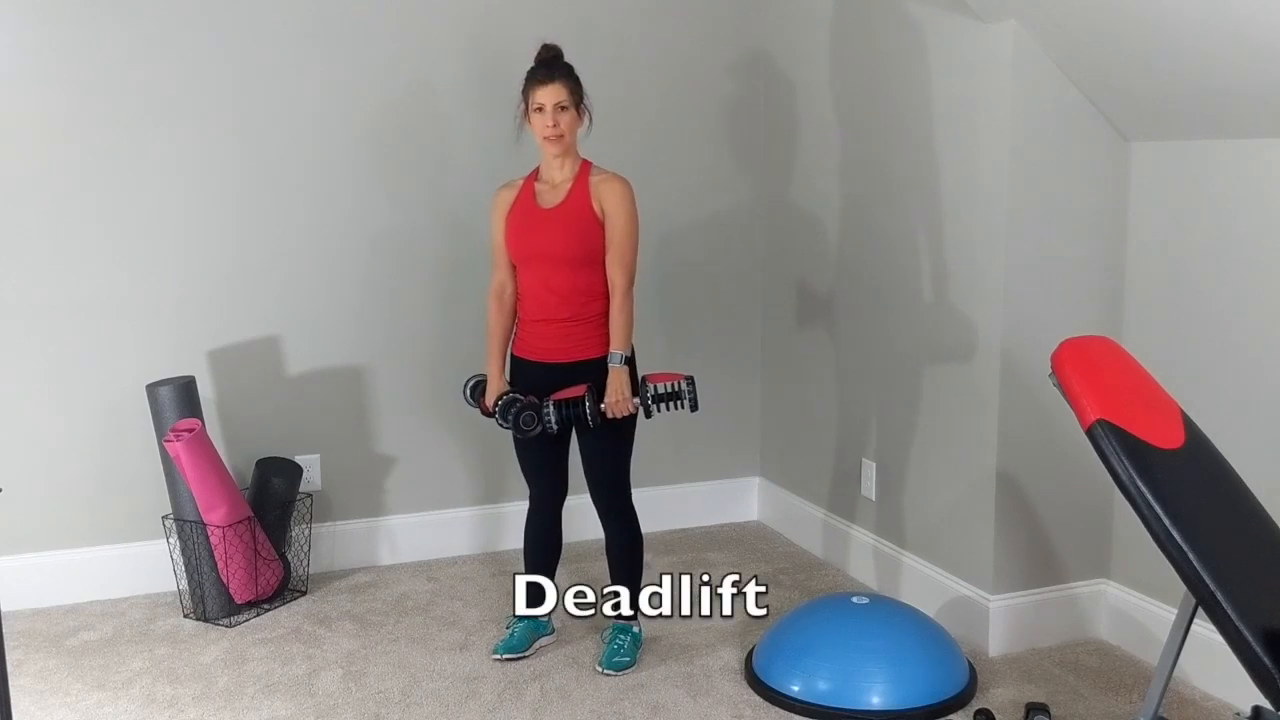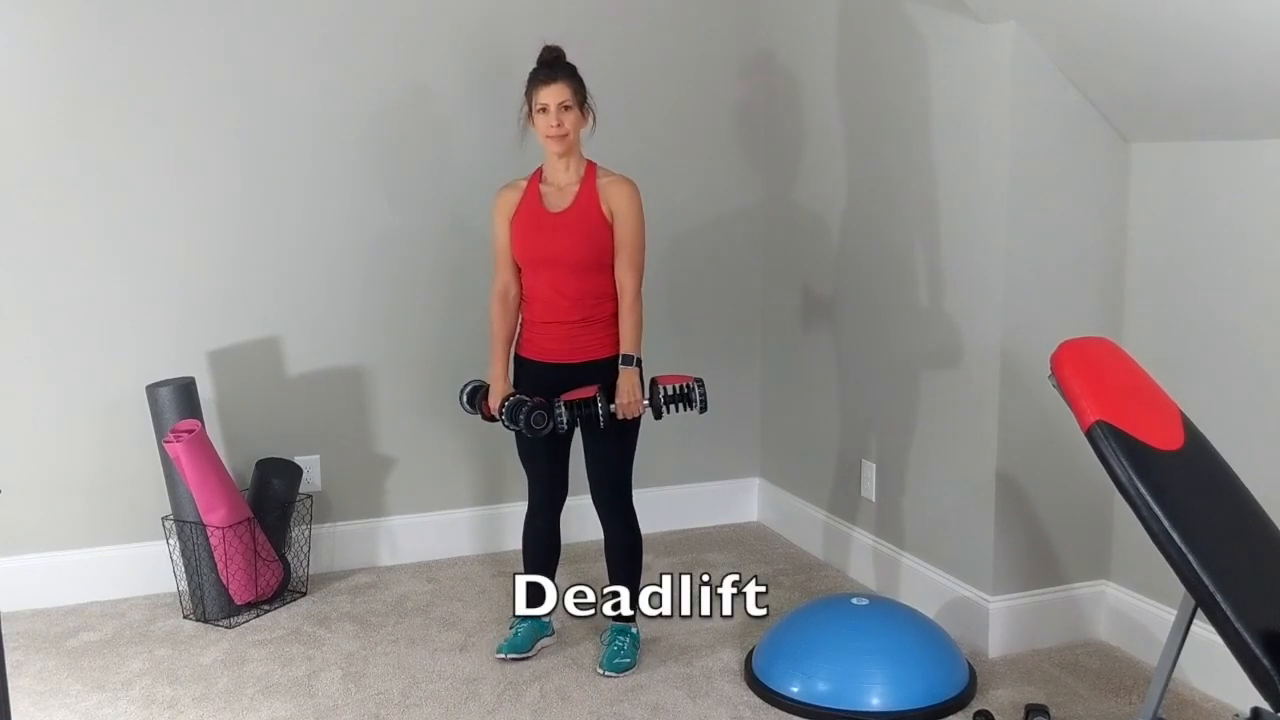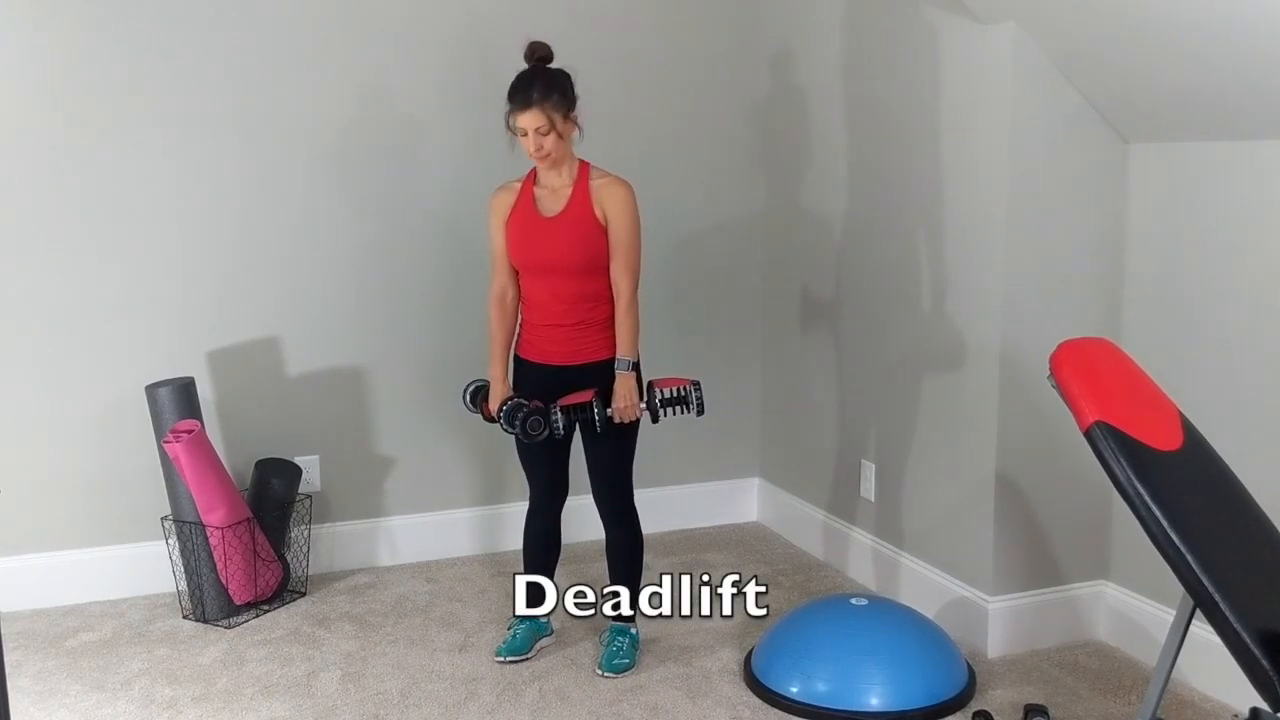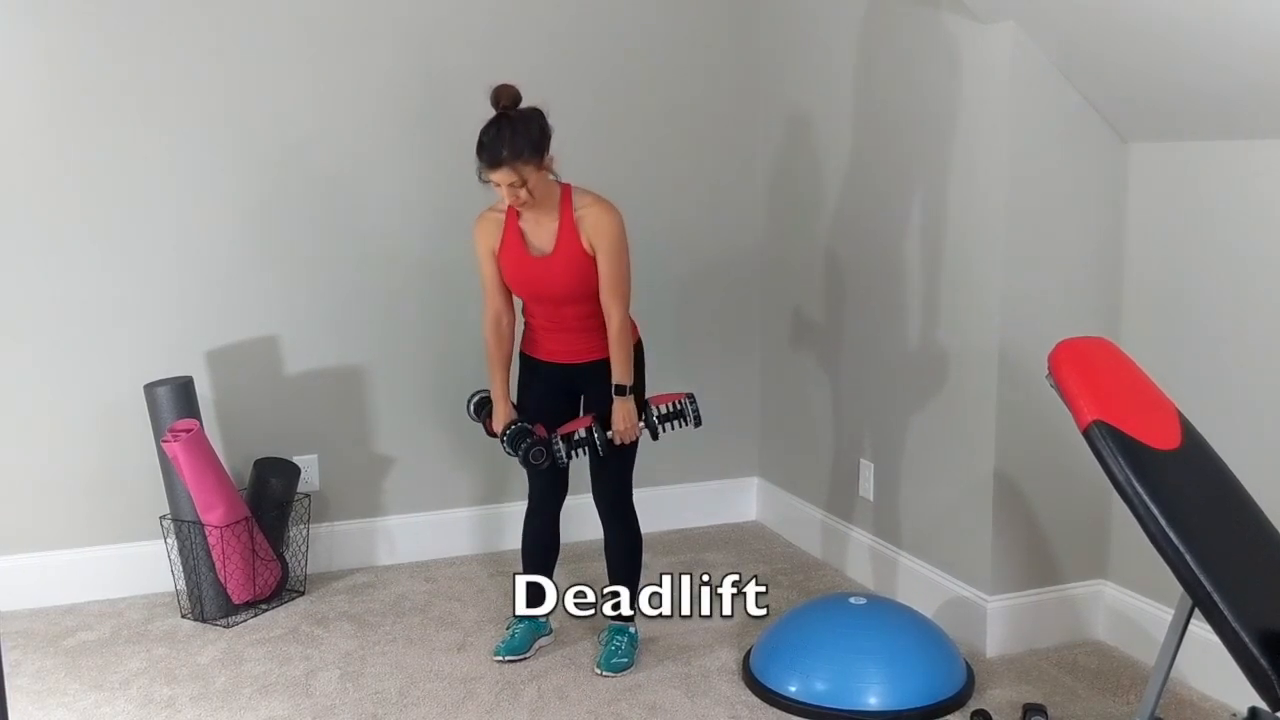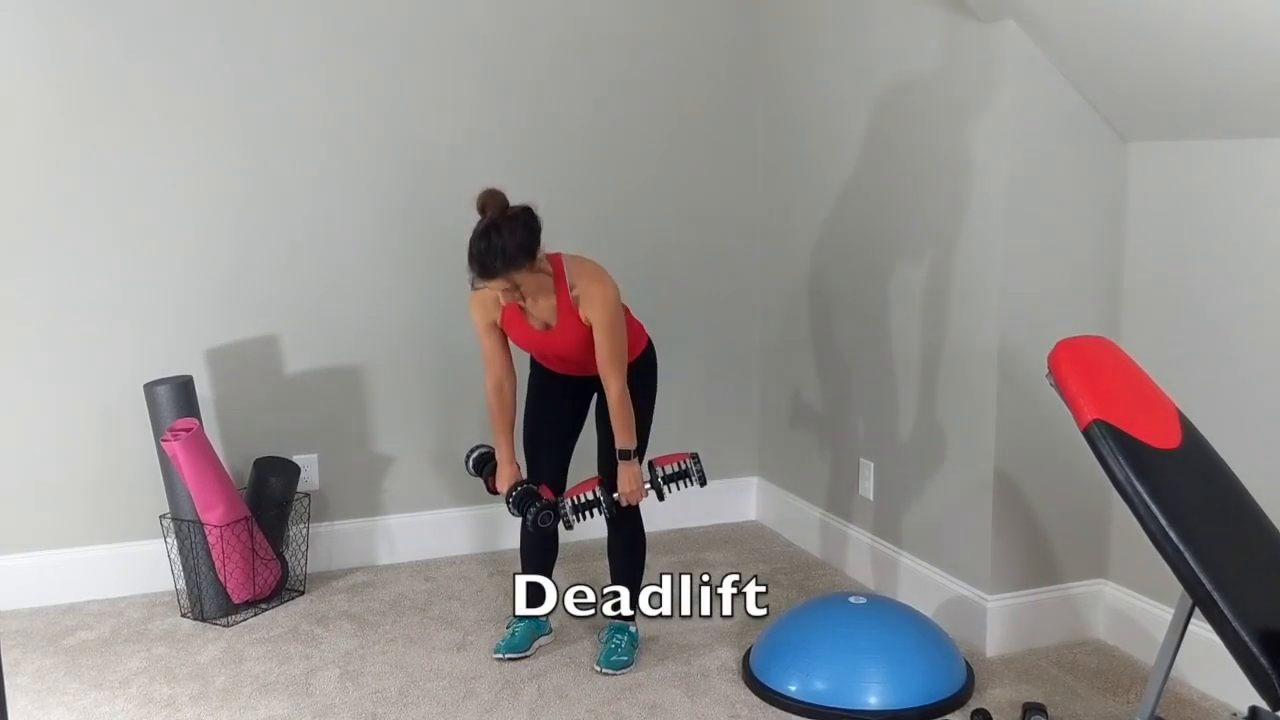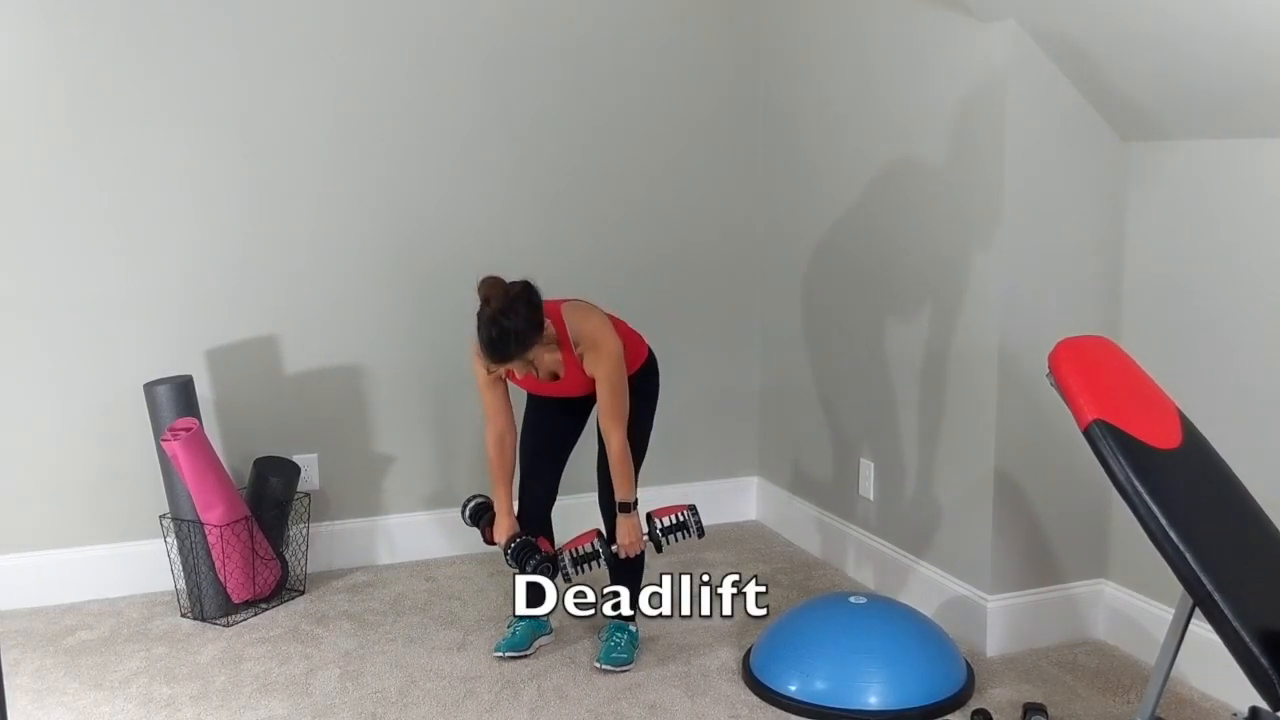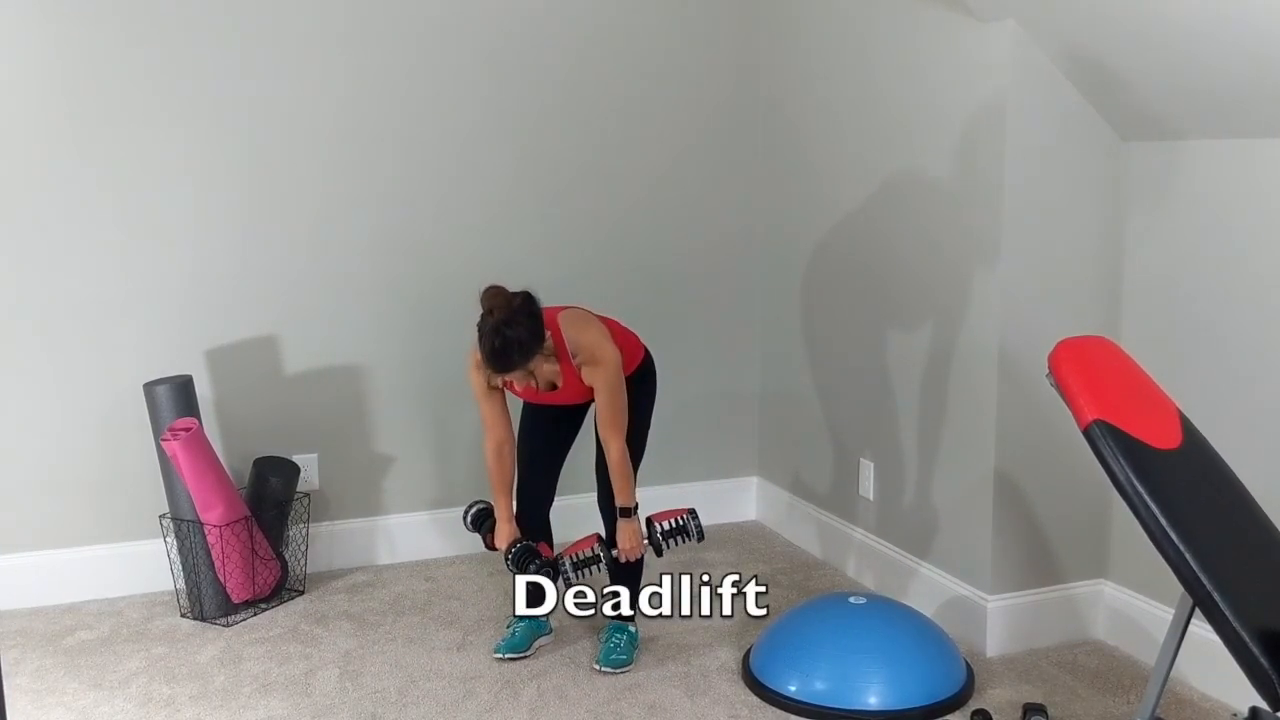
dt=0.7s
person 1, frame 1
left shoulder: (609, 190)
right shoulder: (508, 198)
left elbow: (620, 287)
right elbow: (503, 289)
left wrist: (618, 368)
right wrist: (495, 372)
left hip: (594, 367)
right hip: (531, 370)
left knee: (611, 497)
right knee: (543, 496)
left ankle: (626, 623)
right ankle: (536, 614)
person 1, frame 2
left shoulder: (617, 192)
right shoulder: (511, 199)
left elbow: (629, 289)
right elbow: (506, 291)
left wrist: (629, 368)
right wrist: (498, 374)
left hip: (603, 368)
right hip: (536, 370)
left knee: (612, 499)
right knee: (543, 497)
left ankle: (624, 624)
right ankle: (535, 615)
person 1, frame 3
left shoulder: (611, 193)
right shoulder: (506, 201)
left elbow: (624, 292)
right elbow: (504, 294)
left wrist: (626, 372)
right wrist: (497, 376)
left hip: (601, 370)
right hip: (536, 372)
left knee: (613, 500)
right knee: (543, 498)
left ankle: (623, 625)
right ankle: (534, 617)
person 1, frame 4
left shoulder: (596, 217)
right shoulder: (489, 228)
left elbow: (616, 313)
right elbow: (498, 318)
left wrist: (623, 395)
right wrist: (500, 398)
left hip: (607, 364)
right hip: (543, 367)
left knee: (612, 499)
right knee: (543, 496)
left ankle: (622, 624)
right ankle: (533, 616)
person 1, frame 5
left shoulder: (592, 287)
right shoulder: (486, 301)
left elbow: (613, 382)
right elbow: (500, 382)
left wrist: (627, 459)
right wrist: (505, 459)
left hip: (628, 370)
right hip: (553, 375)
left knee: (619, 499)
left ankle: (623, 623)
right ankle: (532, 616)
person 1, frame 6
left shoulder: (596, 338)
right shoulder: (489, 352)
left elbow: (615, 434)
right elbow: (500, 431)
left wrist: (627, 511)
right wrist: (502, 511)
left hip: (631, 376)
right hip: (555, 392)
left knee: (612, 503)
right knee: (533, 497)
left ankle: (623, 622)
right ankle: (533, 615)
person 1, frame 7
left shoulder: (593, 348)
right shoulder: (485, 362)
left elbow: (614, 443)
right elbow: (498, 441)
left wrist: (628, 517)
right wrist: (503, 517)
left hip: (627, 377)
right hip: (552, 395)
left knee: (611, 503)
right knee: (531, 499)
left ankle: (622, 623)
right ankle: (533, 616)
